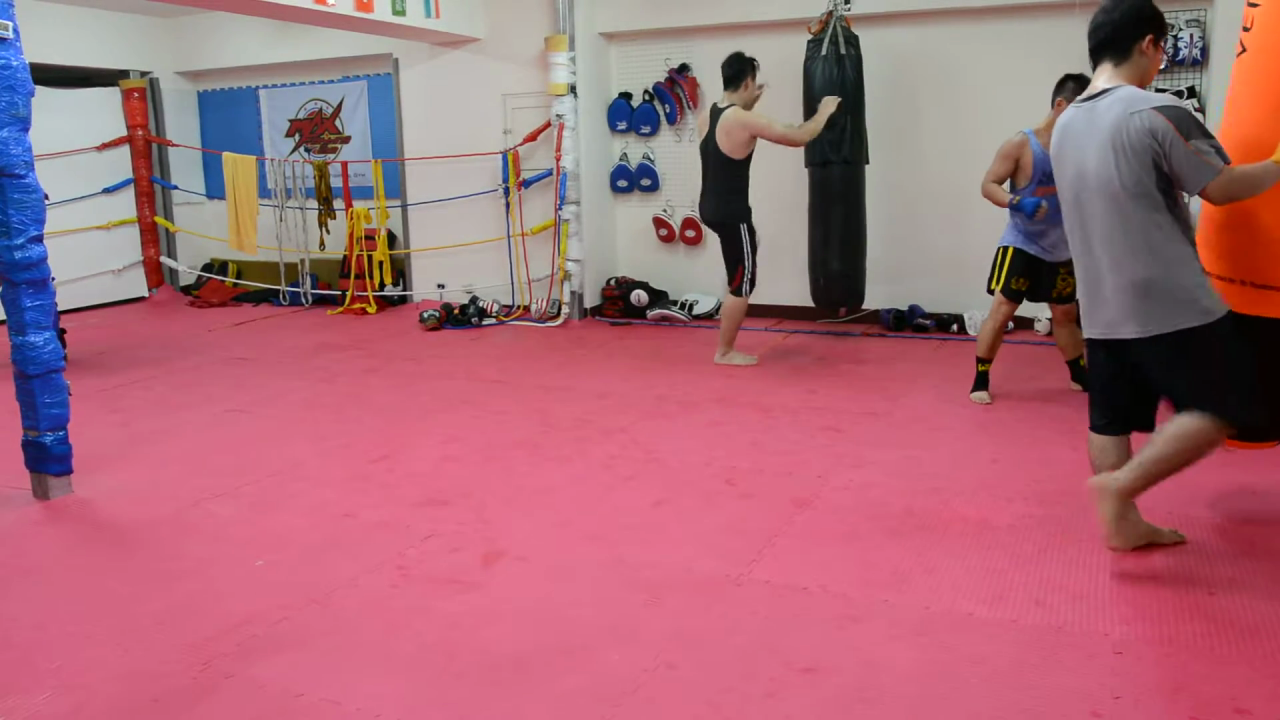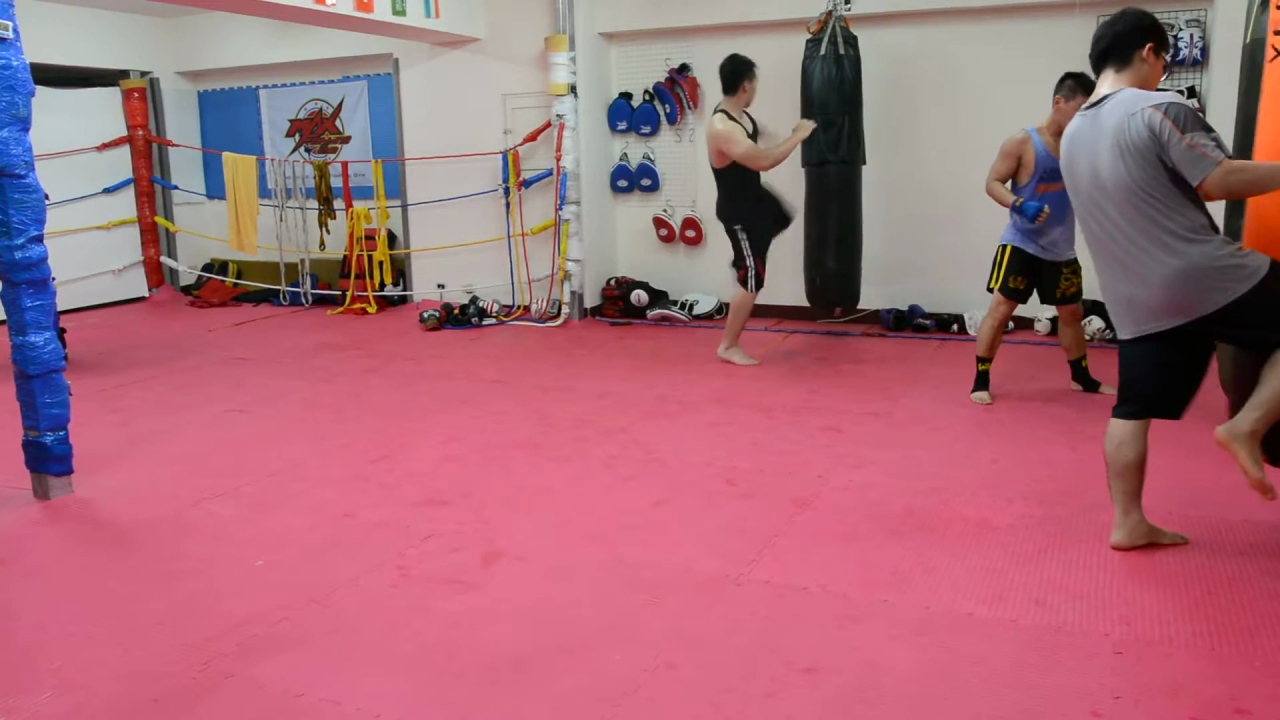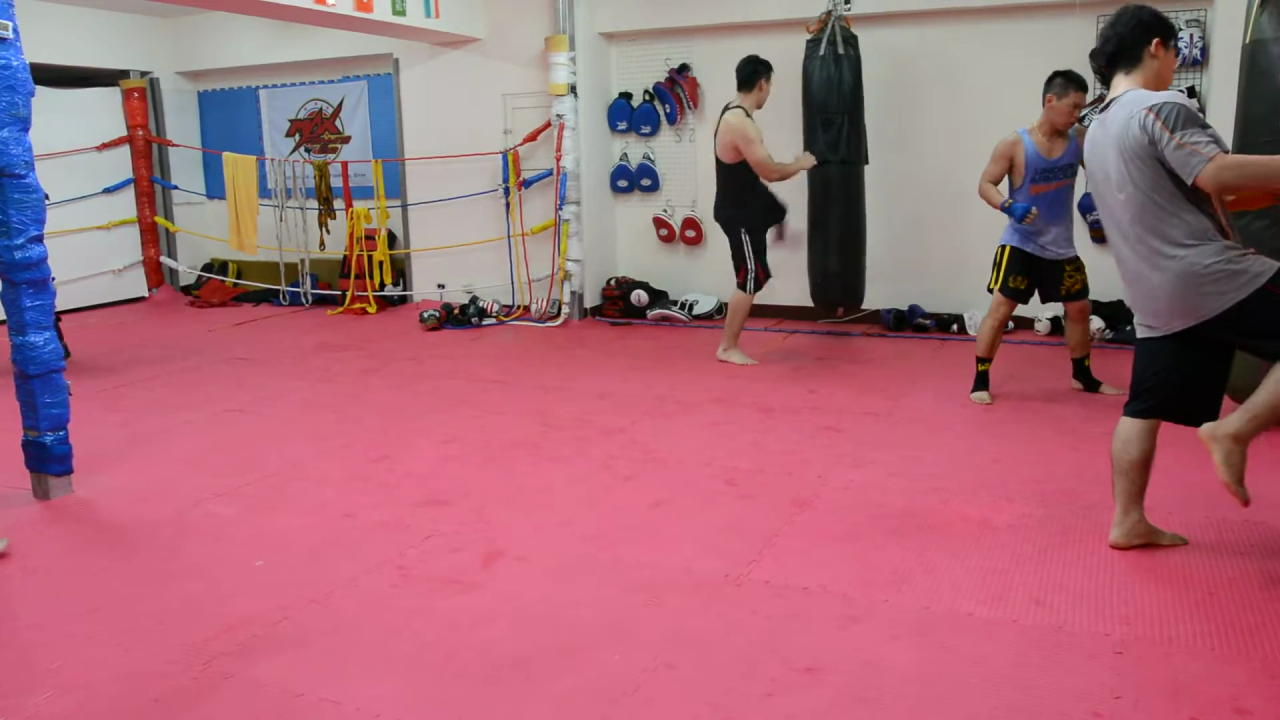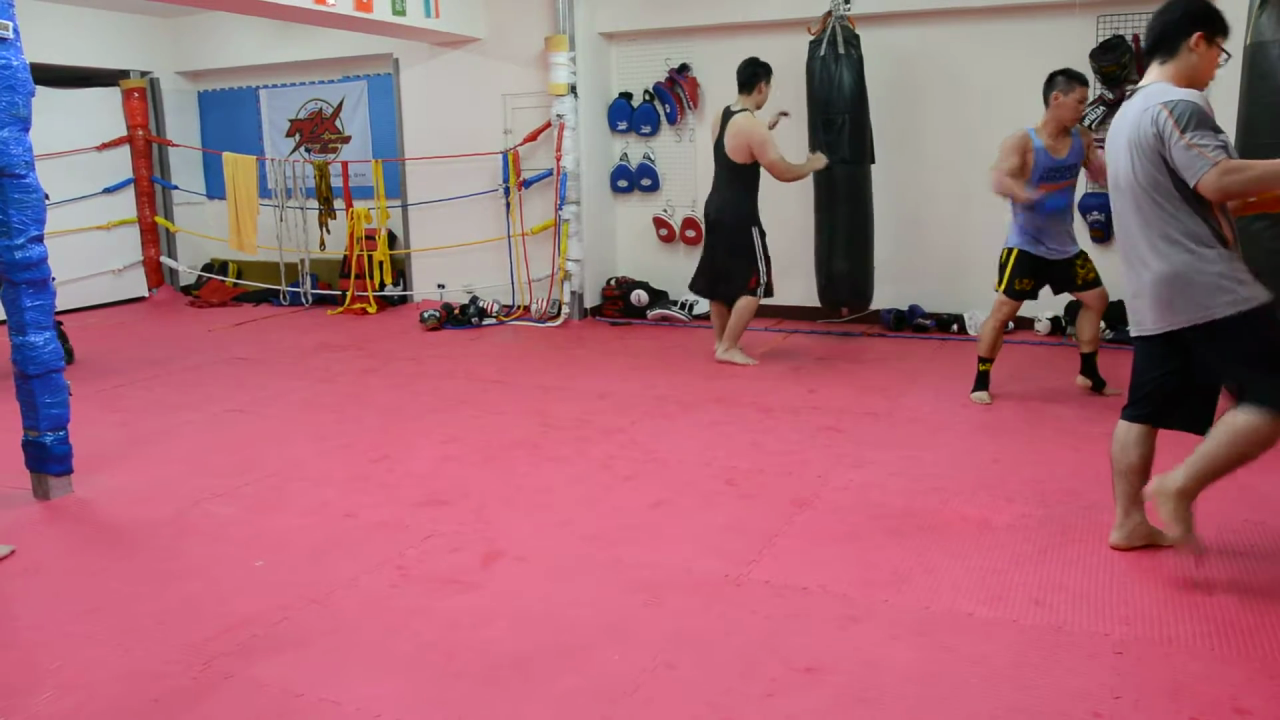
dt=0.3s
person 1, frame 1
left shoulder: (1066, 125)
right shoulder: (1156, 113)
right elbow: (1220, 187)
left wrist: (1173, 176)
left hip: (1102, 304)
right hip: (1168, 298)
left knee: (1113, 419)
right knee: (1221, 408)
left ankle: (1125, 522)
right ankle: (1120, 485)
person 1, frame 2
left shoulder: (1072, 135)
right shoulder: (1161, 110)
right elbow: (1221, 181)
left wrist: (1189, 188)
left hip: (1136, 300)
right hip: (1203, 277)
left knee: (1132, 408)
left ankle: (1128, 523)
person 1, frame 3
left shoulder: (1097, 132)
right shoulder: (1162, 109)
right elbow: (1220, 175)
left hip: (1157, 298)
right hip: (1211, 278)
left knee: (1143, 408)
left ankle: (1128, 523)
right ankle: (1232, 430)
person 1, frame 4
left shoulder: (1127, 116)
right shoulder: (1181, 105)
right elbow: (1219, 183)
left hip: (1153, 295)
right hip: (1204, 289)
left knee: (1144, 410)
left ankle: (1130, 522)
right ankle: (1178, 487)
person 2, frame 1
right shoulder: (1020, 144)
right elbow: (988, 186)
right wrist: (1019, 203)
left hip: (1059, 250)
right hip: (1021, 245)
left knee: (1066, 313)
right knee: (1001, 312)
left ankle: (1081, 376)
right ankle: (981, 381)
person 2, frame 2
right shoulder: (1021, 143)
right elbow: (993, 183)
right wrist: (1020, 206)
left hip: (1062, 249)
right hip: (1021, 244)
left knee: (1072, 313)
right knee: (1000, 310)
left ankle: (1082, 377)
right ankle: (981, 381)
person 2, frame 3
left shoulder: (1079, 139)
right shoulder: (1014, 145)
right elbow: (985, 185)
right wrist: (1010, 207)
left hip: (1061, 247)
right hip: (1020, 244)
left knee: (1080, 309)
right knee: (1000, 310)
left ankle: (1082, 376)
right ankle: (981, 381)
person 2, frame 4
left shoulder: (1079, 138)
right shoulder: (1022, 141)
left elbow: (1101, 172)
right elbow: (1000, 181)
right wrist: (1038, 200)
left hip: (1064, 246)
right hip: (1026, 244)
left knee: (1097, 300)
right knee: (1004, 309)
left ankle: (1088, 374)
right ankle: (981, 381)
person 3, frame 1
left shoulder: (709, 114)
right shoulder: (746, 120)
right elbow: (799, 138)
left wrist: (750, 103)
right wrist: (825, 112)
left hip: (709, 207)
right hip: (731, 213)
right knee: (741, 282)
right ankle: (725, 351)
person 3, frame 2
left shoulder: (739, 113)
right shoulder: (721, 129)
right elbow: (762, 161)
right wrist: (798, 135)
left hip: (754, 197)
right hip: (739, 211)
left knee: (780, 218)
right knee: (751, 279)
right ankle: (729, 347)
person 3, frame 3
left shoulder: (734, 112)
right shoulder: (740, 124)
right elbow: (770, 171)
right wrist: (801, 164)
left hip: (750, 199)
right hip: (738, 212)
left knee: (776, 213)
right knee: (750, 280)
right ankle: (727, 348)
person 3, frame 4
left shoulder: (722, 117)
right shoulder: (752, 126)
right elbow: (783, 173)
left wrist: (769, 126)
right wrist: (812, 164)
left hip: (716, 210)
right hip: (740, 218)
left knee: (719, 281)
right knee: (754, 285)
left ankle: (721, 341)
right ankle: (728, 348)
